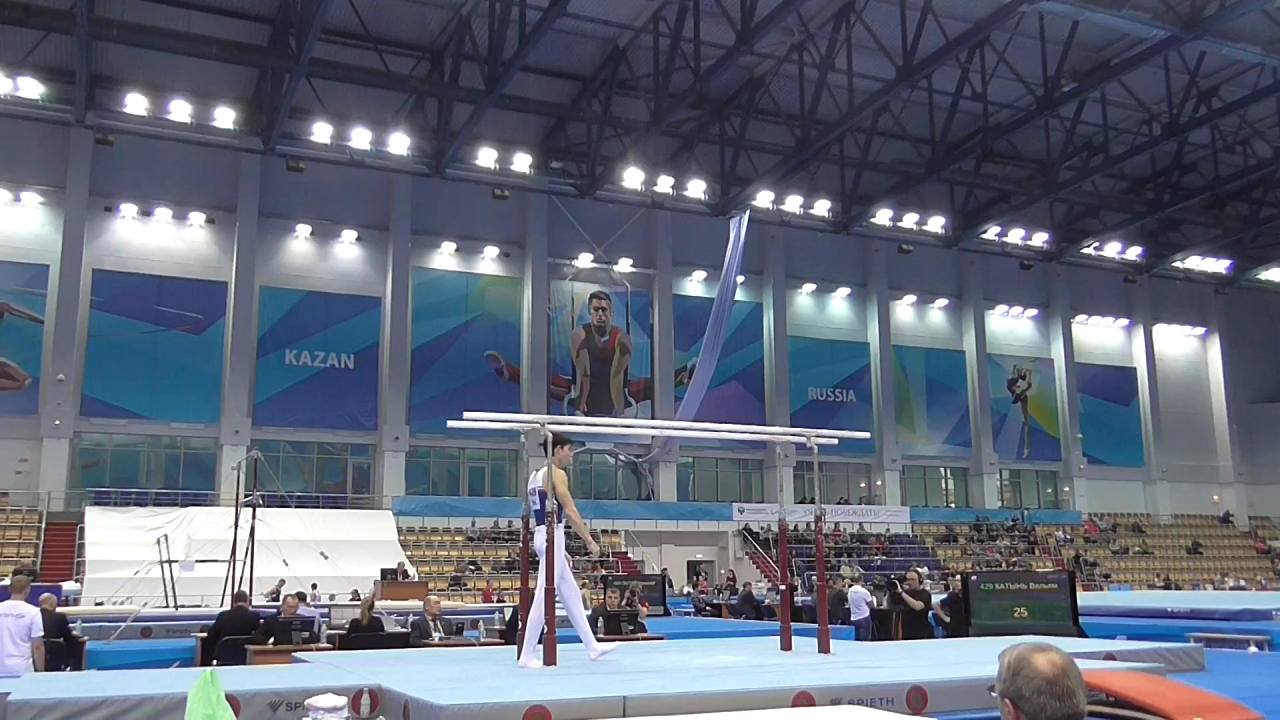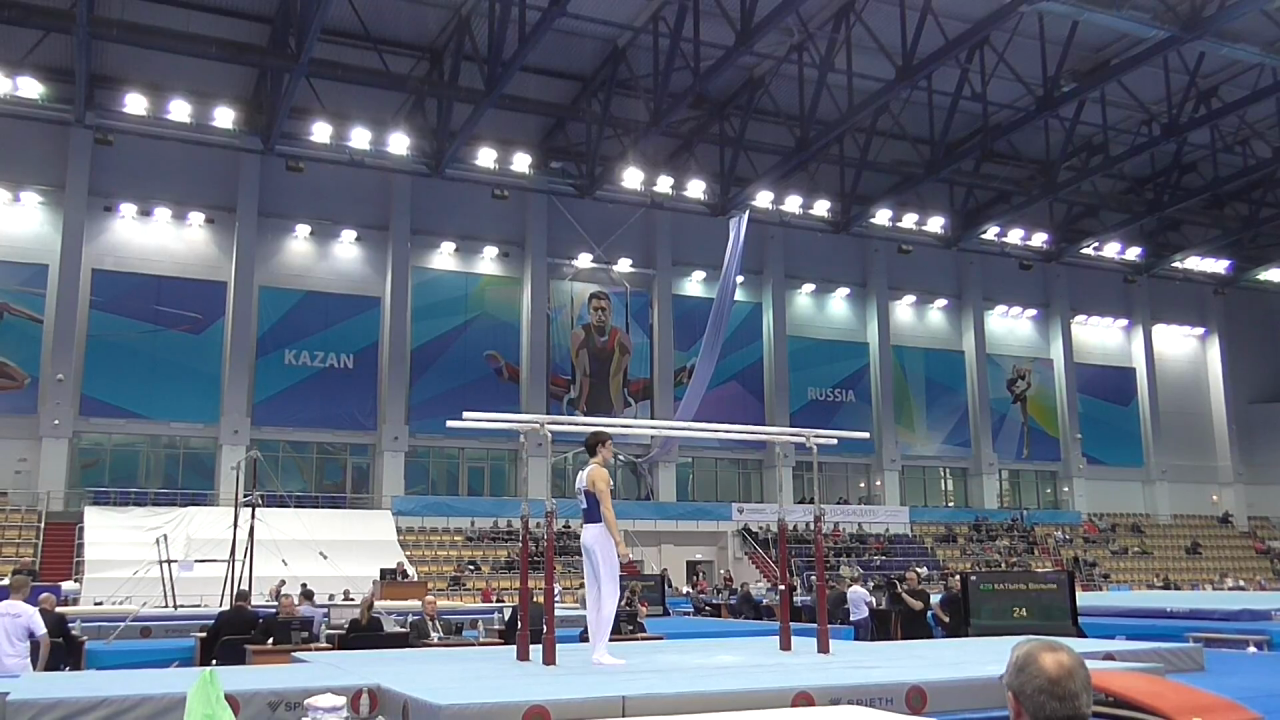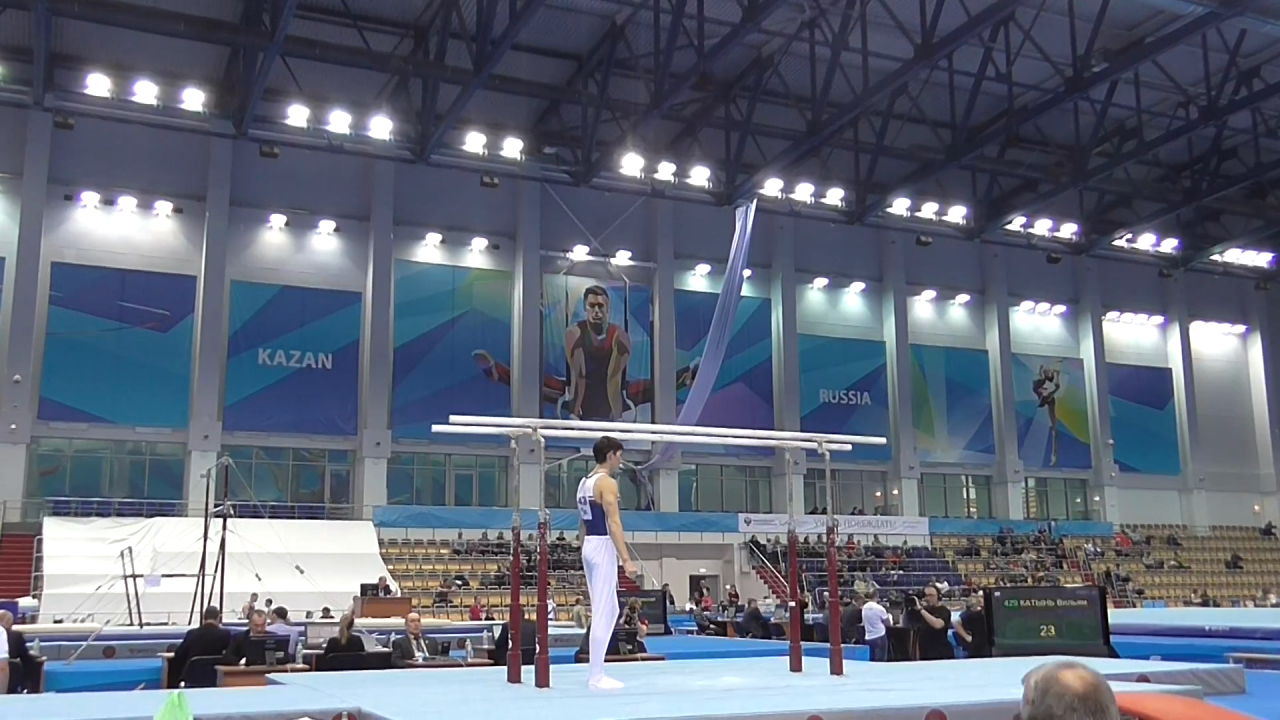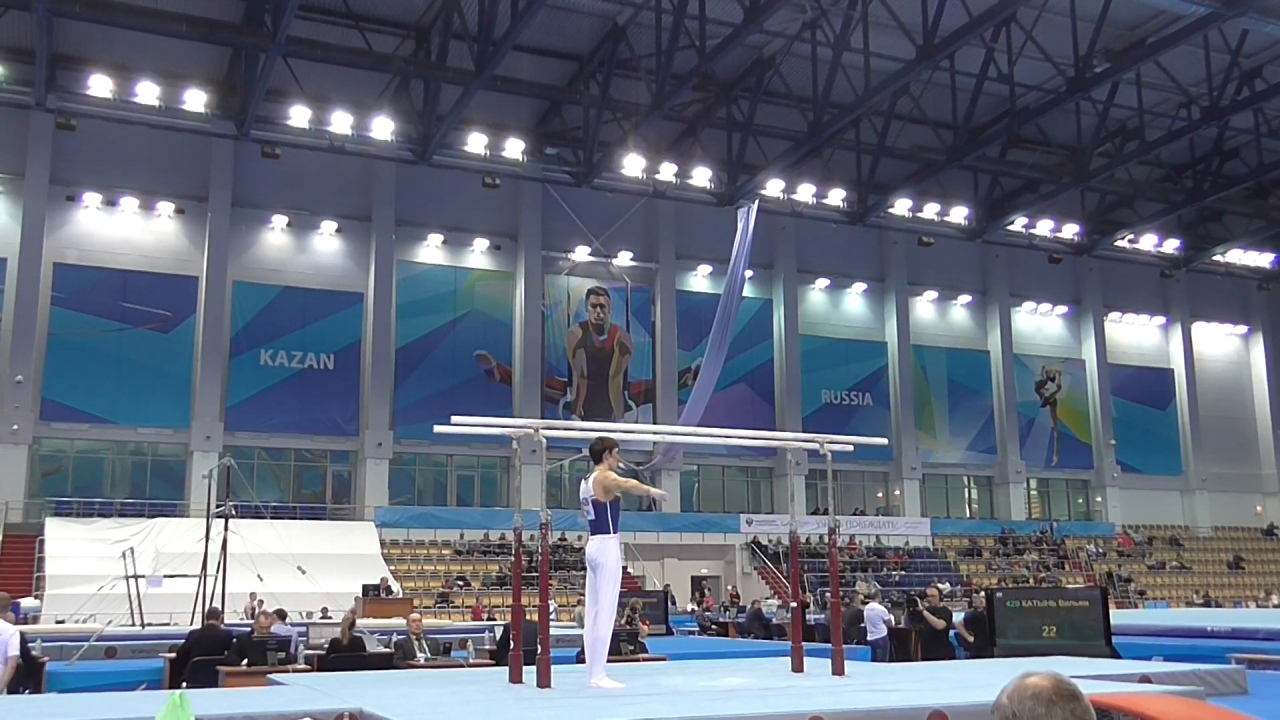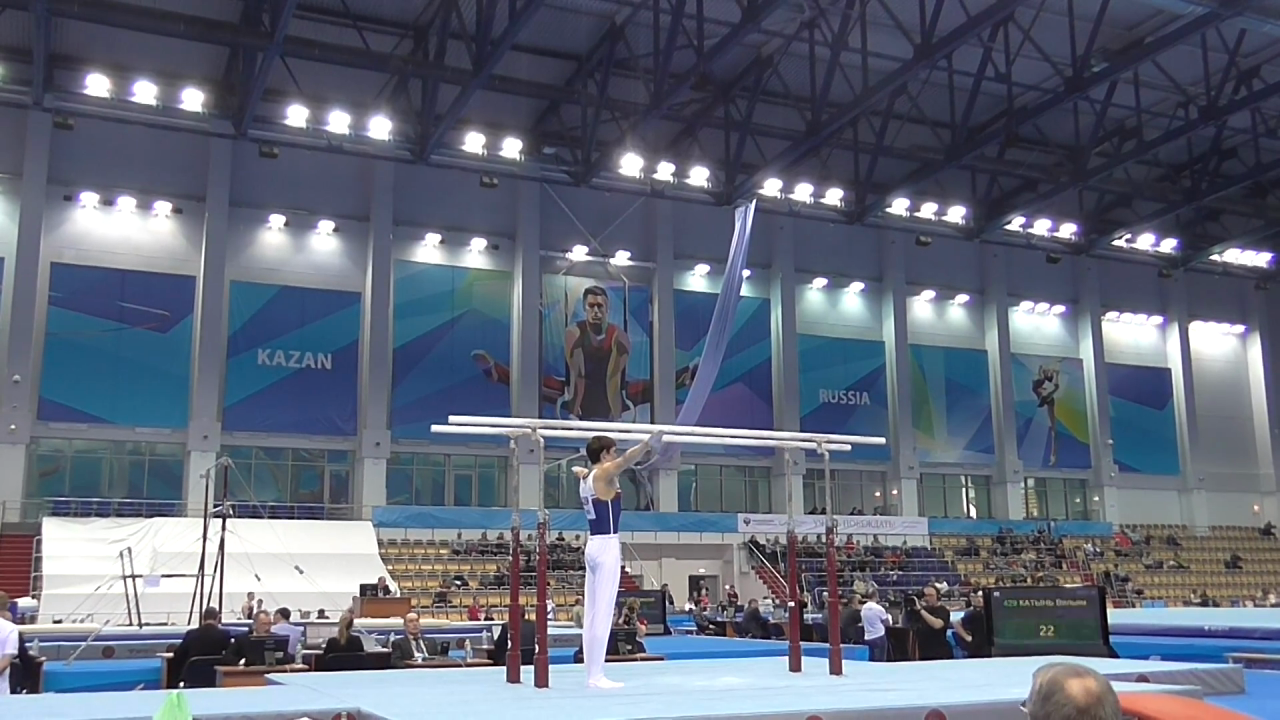
dt=0.7s
person 1, frame 1
left shoulder: (535, 476)
right shoulder: (557, 474)
right elbow: (570, 511)
right wrist: (589, 540)
left hip: (542, 534)
right hip: (552, 536)
left knee: (571, 596)
right knee: (544, 598)
left ankle: (592, 647)
right ankle: (527, 654)
person 1, frame 2
left shoulder: (582, 474)
right shoulder: (600, 472)
right elbow: (606, 509)
right wrist: (619, 542)
left hip: (586, 533)
right hip: (600, 534)
left knee: (595, 596)
right knee: (609, 596)
left ankle: (598, 651)
right ankle: (600, 651)
person 1, frame 3
left shoulder: (584, 482)
right shoulder: (607, 482)
right elbow: (614, 522)
right wrist: (626, 558)
left hip: (588, 546)
right hip: (603, 547)
left knee: (609, 611)
right knee: (603, 614)
left ankle: (597, 670)
right ankle: (596, 676)
person 1, frame 4
left shoulder: (587, 481)
right shoulder: (604, 477)
right elbow: (627, 484)
right wrist: (650, 490)
left hip: (593, 545)
right hip: (607, 545)
left knee: (594, 612)
right knee: (606, 612)
left ankle: (594, 673)
right ankle: (598, 676)
person 1, frame 5
left shoulder: (586, 477)
right shoulder: (603, 473)
right elbow: (626, 459)
left wrist: (579, 469)
right wrist: (647, 444)
left hip: (593, 545)
right hip: (607, 546)
left knee: (593, 613)
right knee: (603, 613)
left ankle: (592, 673)
right ankle: (597, 676)
